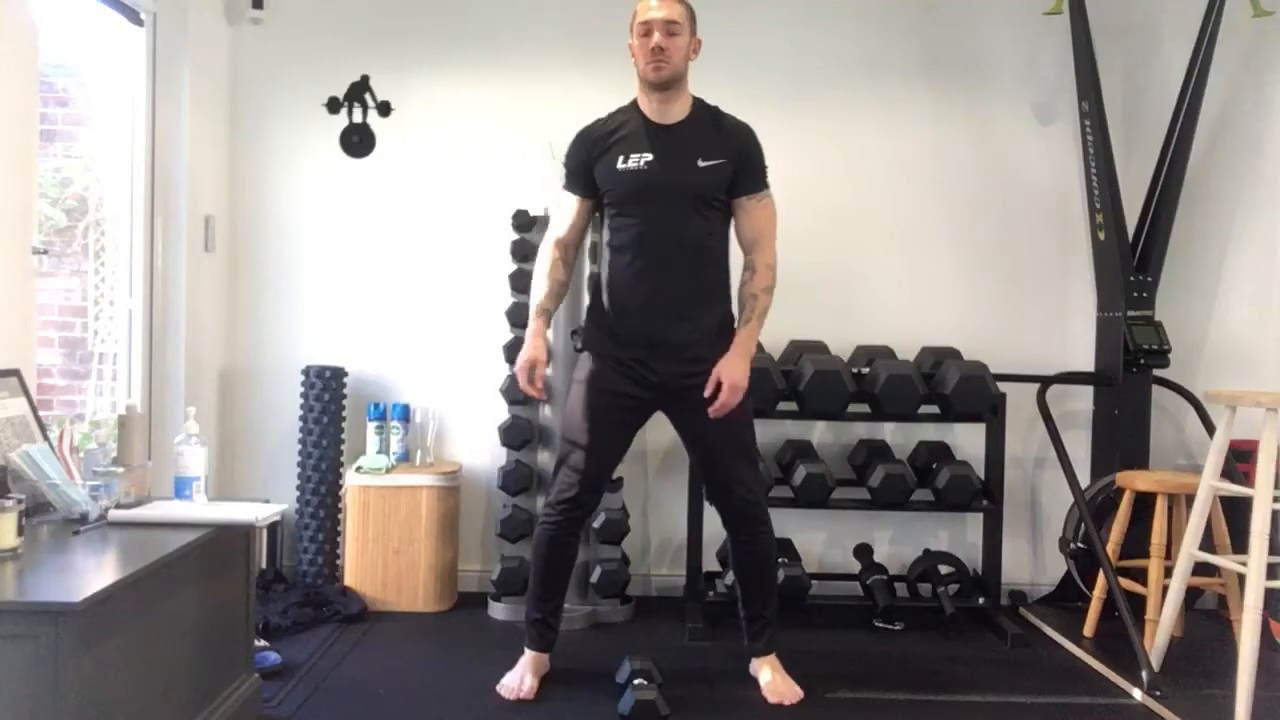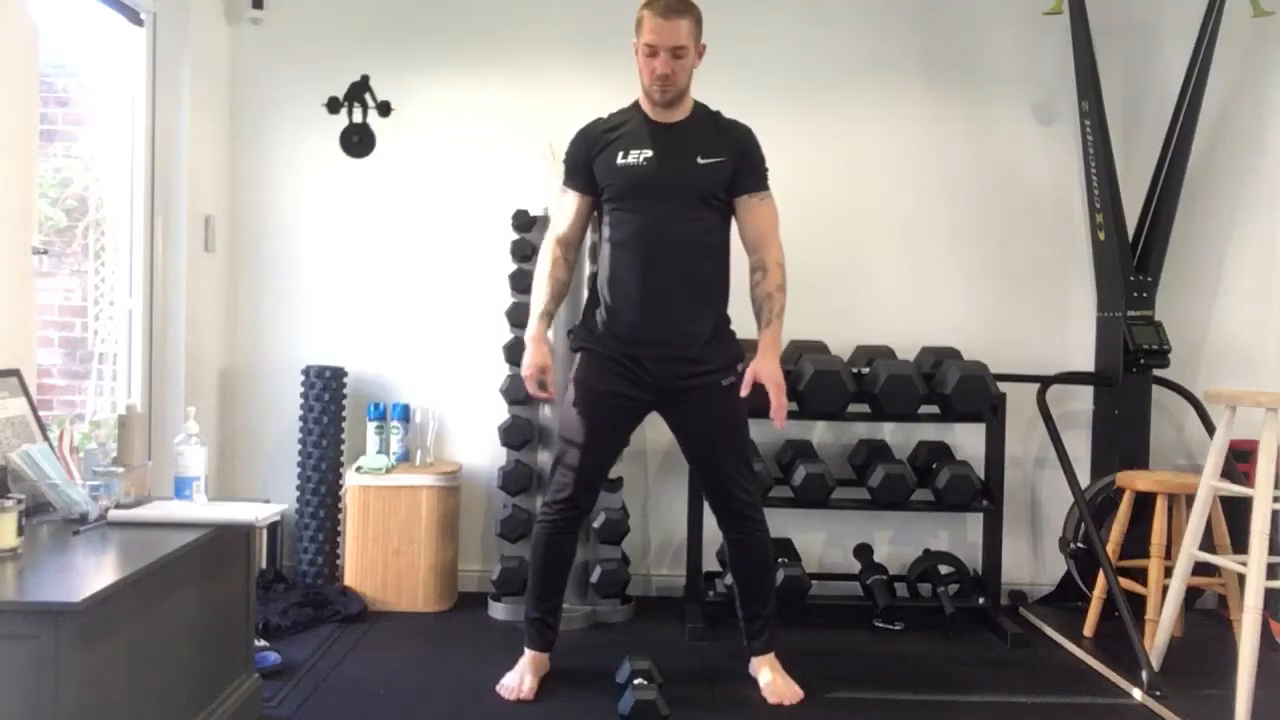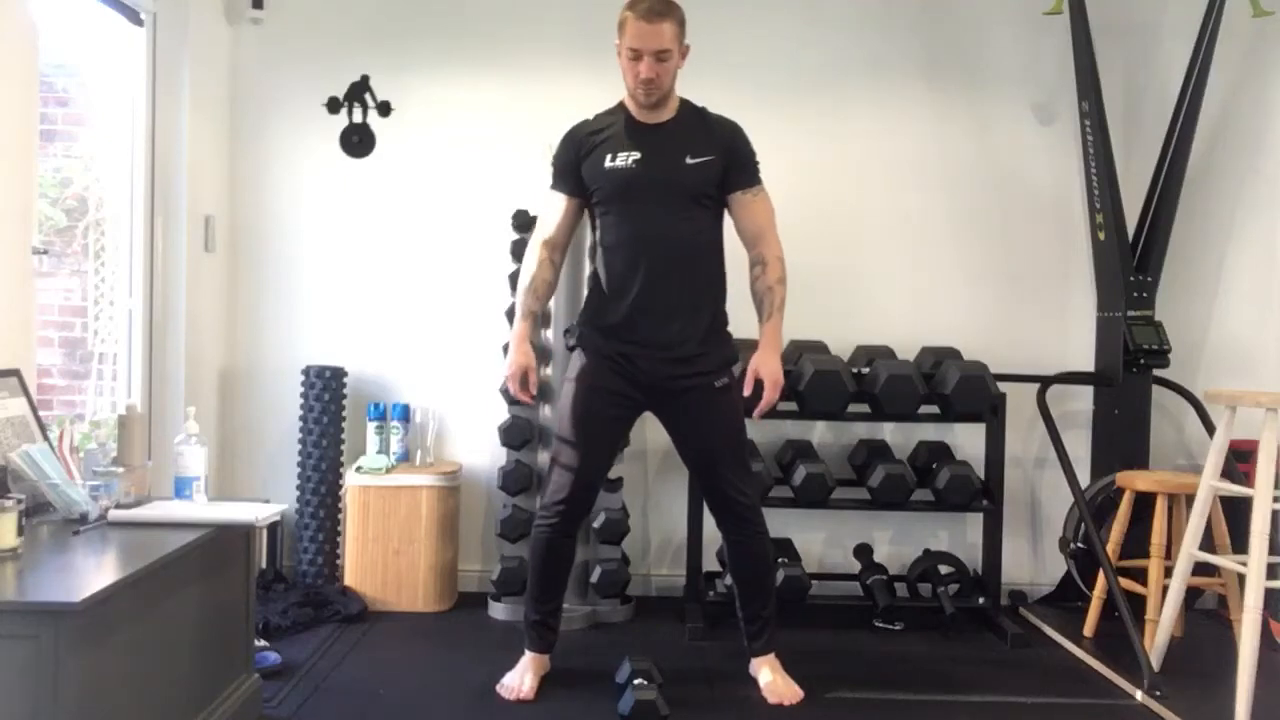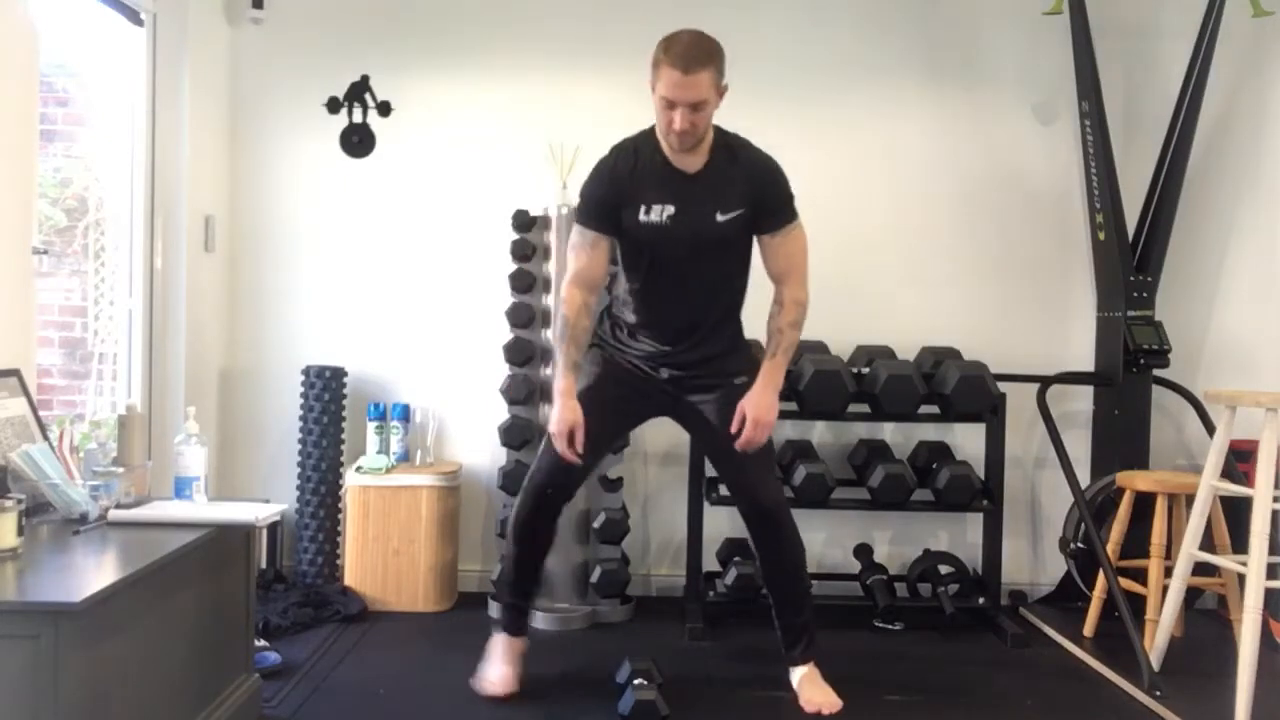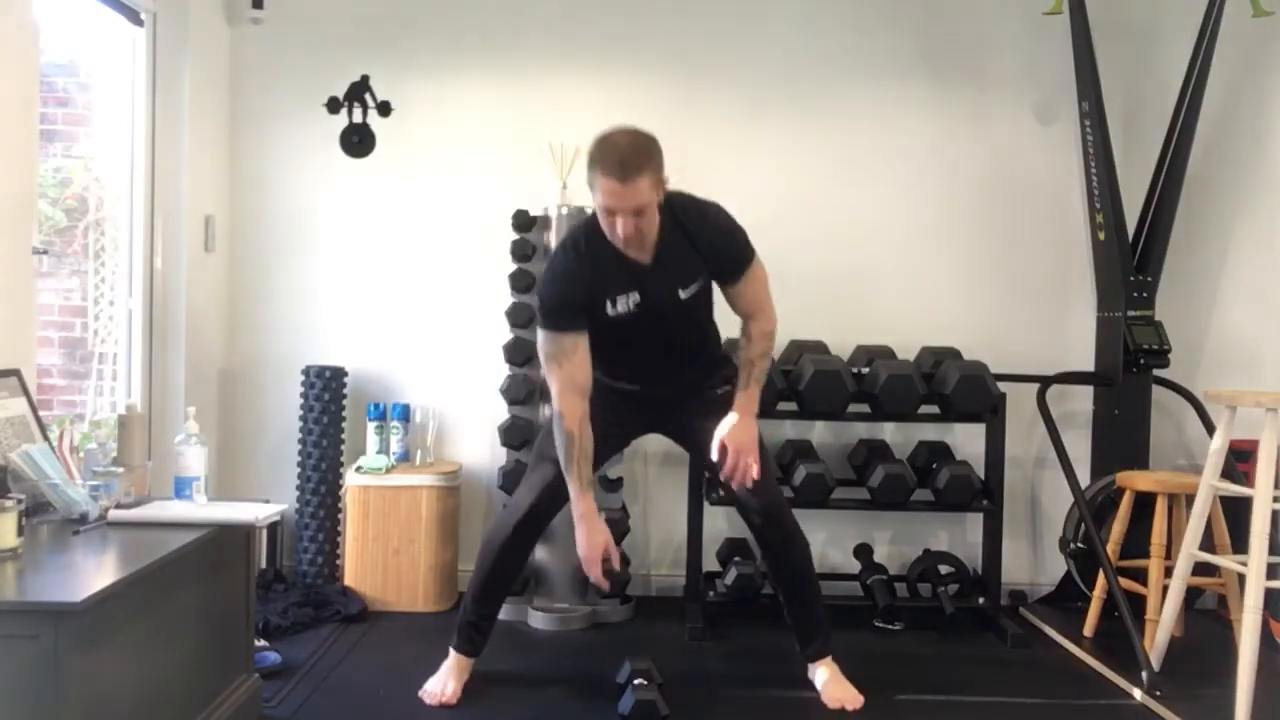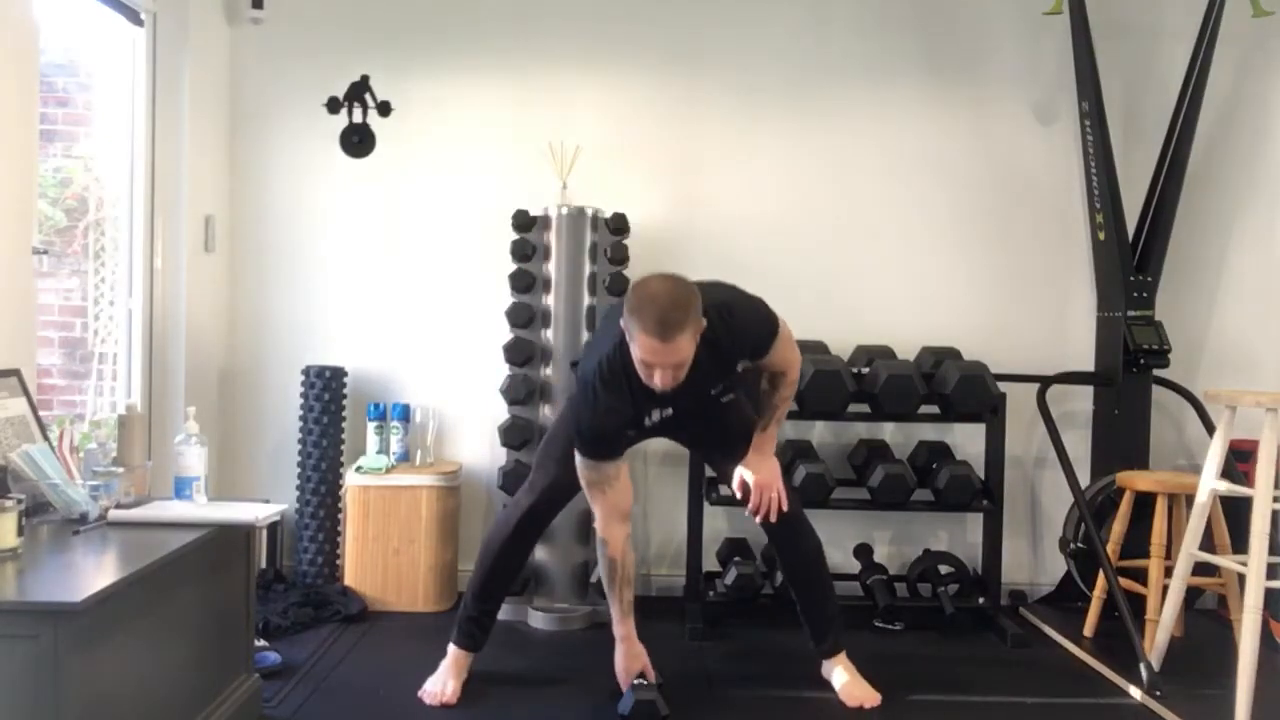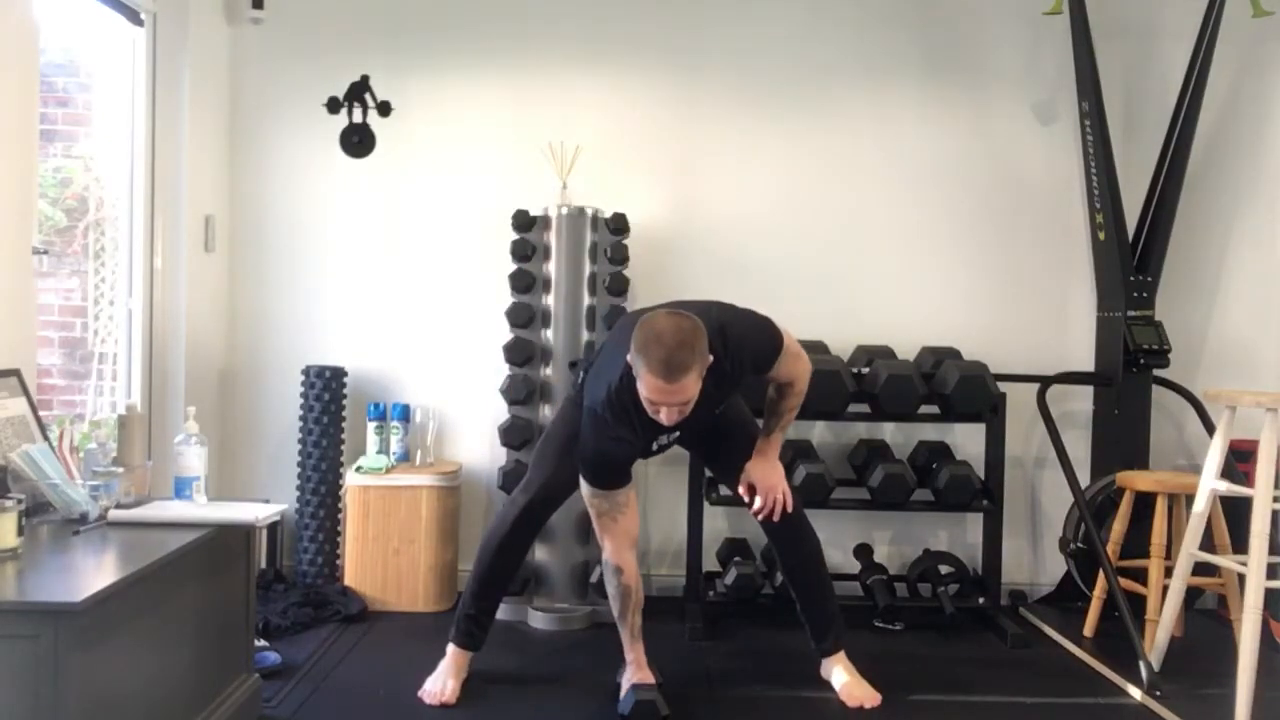
dt=0.5s
person 1, frame 1
left shoulder: (732, 139)
right shoulder: (598, 141)
left elbow: (760, 255)
right elbow: (560, 243)
left wrist: (741, 349)
right wrist: (536, 329)
left hip: (707, 360)
right hip: (613, 358)
left knee: (745, 507)
right knee: (566, 503)
left ankle: (763, 654)
right ankle: (536, 650)
person 1, frame 2
left shoulder: (732, 142)
right shoulder: (599, 139)
left elbow: (765, 253)
right elbow: (560, 242)
left wrist: (769, 347)
right wrist: (537, 333)
left hip: (705, 362)
right hip: (609, 357)
left knee: (739, 508)
right knee: (563, 503)
left ankle: (762, 653)
right ankle: (536, 650)
person 1, frame 3
left shoulder: (719, 138)
right shoulder: (586, 141)
left elbow: (763, 247)
right elbow: (548, 244)
left wrist: (771, 340)
right wrist: (521, 336)
left hip: (699, 361)
right hip: (605, 357)
left knee: (737, 508)
right knee: (561, 505)
left ankle: (762, 654)
right ankle: (536, 652)
person 1, frame 4
left shoulder: (757, 175)
right shoulder: (616, 173)
left elbow: (791, 287)
right elbow: (579, 287)
left wrist: (767, 384)
right wrist: (564, 392)
left hip: (717, 367)
right hip: (625, 359)
left knee: (765, 507)
right knee: (542, 487)
left ankle: (802, 661)
right ankle: (509, 637)
person 1, frame 5
left shoulder: (708, 227)
right shoulder: (570, 267)
left elbow: (759, 319)
right elbow: (570, 397)
left wrist: (744, 414)
right wrist: (585, 514)
left hip: (702, 386)
right hip: (612, 391)
left knee: (768, 510)
right knee: (525, 510)
left ankle: (820, 660)
right ankle: (461, 654)
person 1, frame 6
left shoulder: (738, 316)
right shoulder: (601, 382)
left elbow: (785, 366)
right elbow: (612, 524)
left wrist: (761, 449)
right wrist: (625, 638)
left hip: (711, 398)
right hip: (621, 407)
left knee: (779, 507)
right knee: (532, 504)
left ankle: (833, 658)
right ankle: (459, 654)
person 1, frame 7
left shoulder: (740, 336)
right shoulder: (606, 411)
left elbow: (795, 371)
right elbow: (618, 550)
left wrist: (766, 452)
right wrist: (635, 662)
right hip: (606, 393)
left knee: (778, 506)
right knee: (530, 503)
left ankle: (833, 658)
right ankle: (458, 654)
